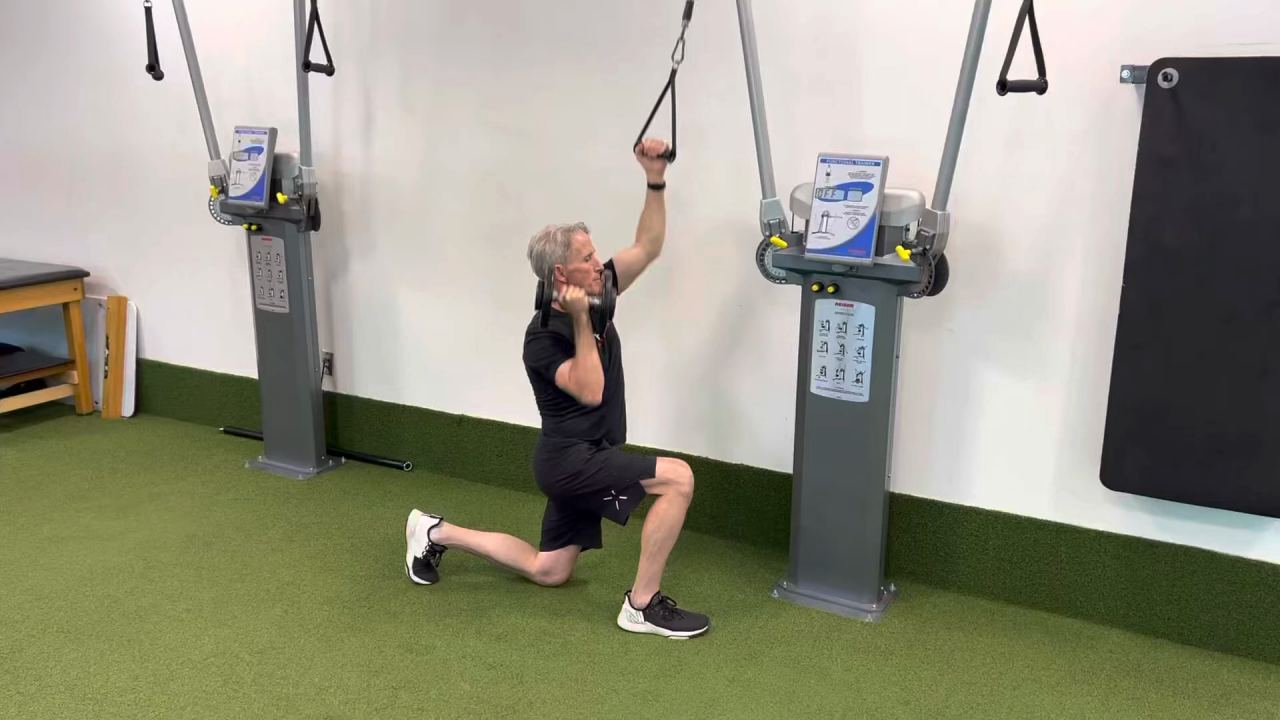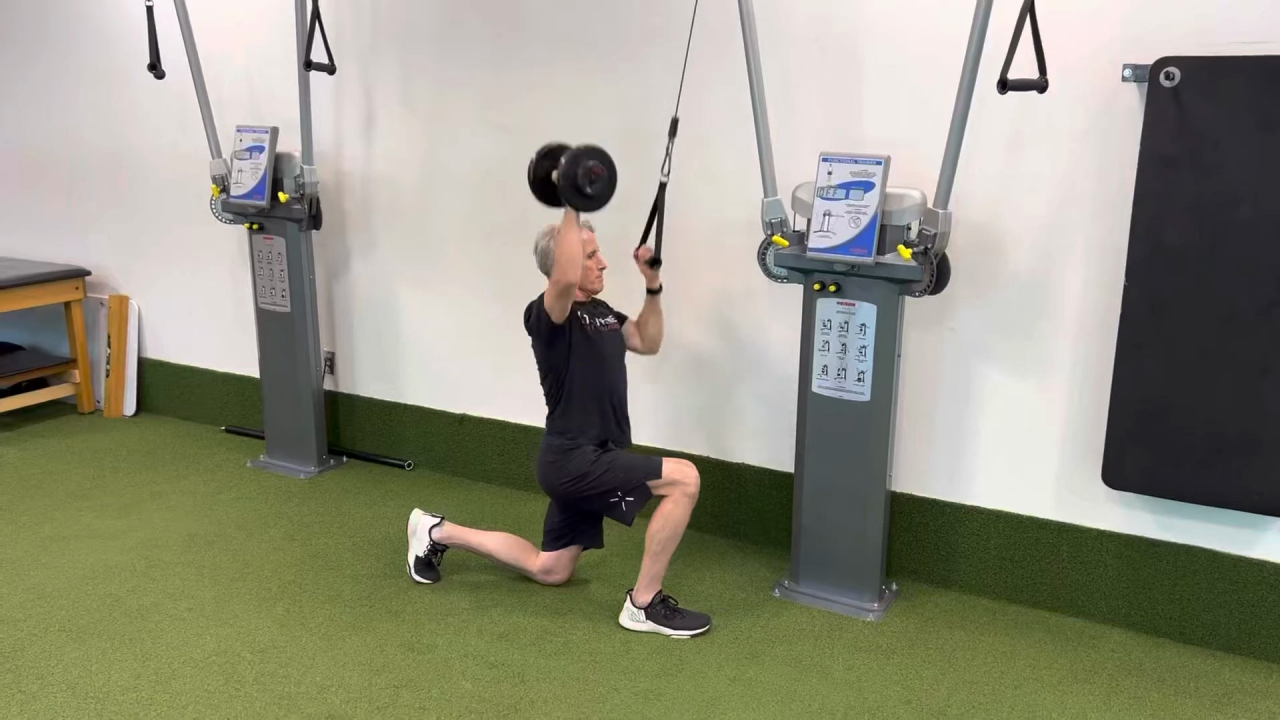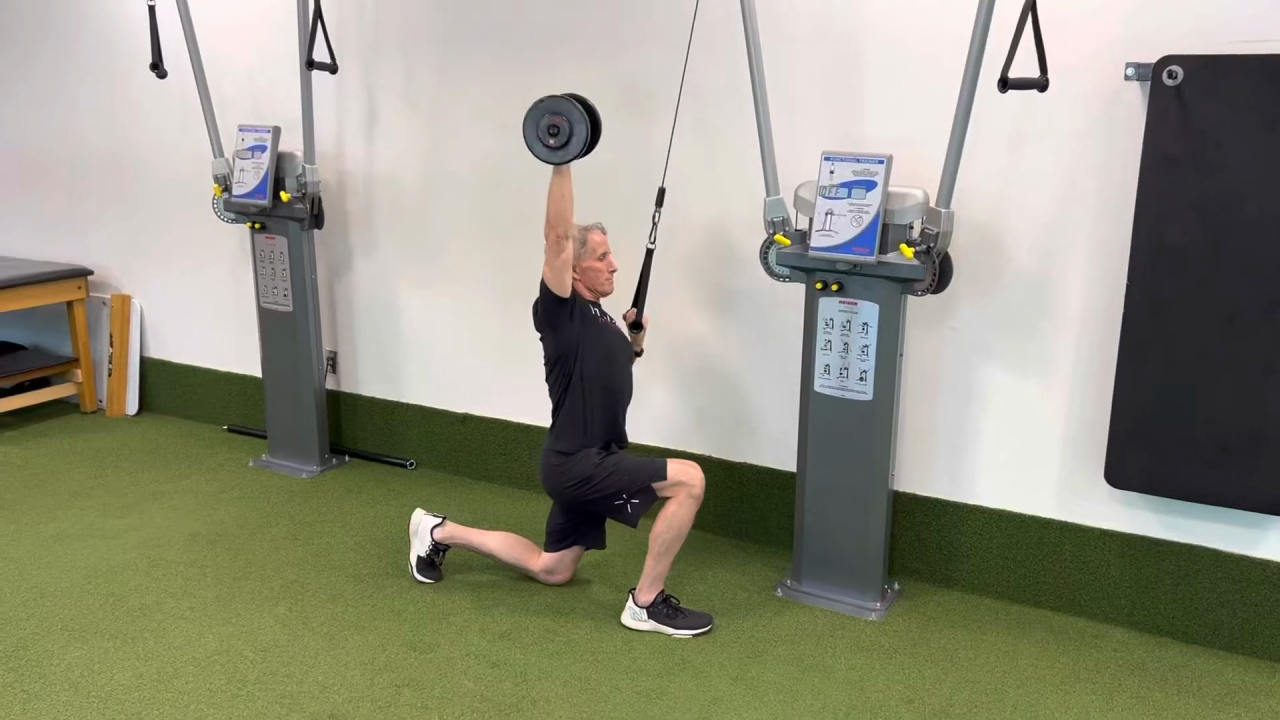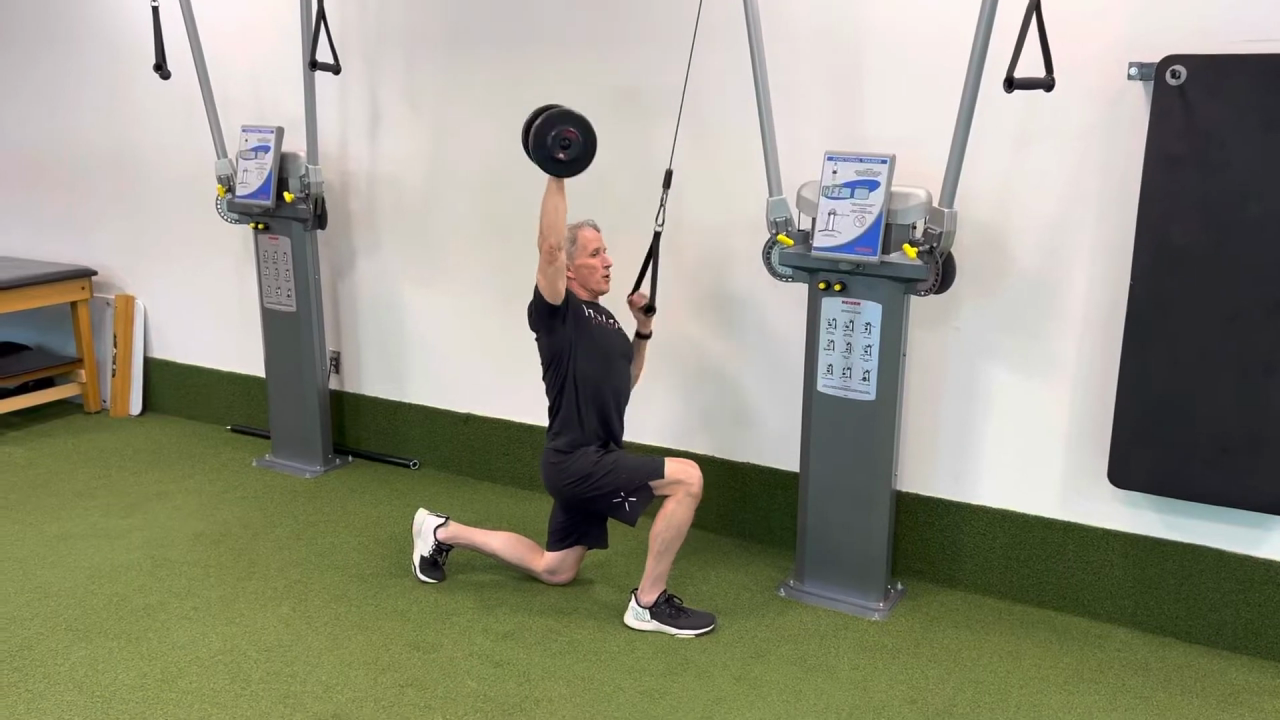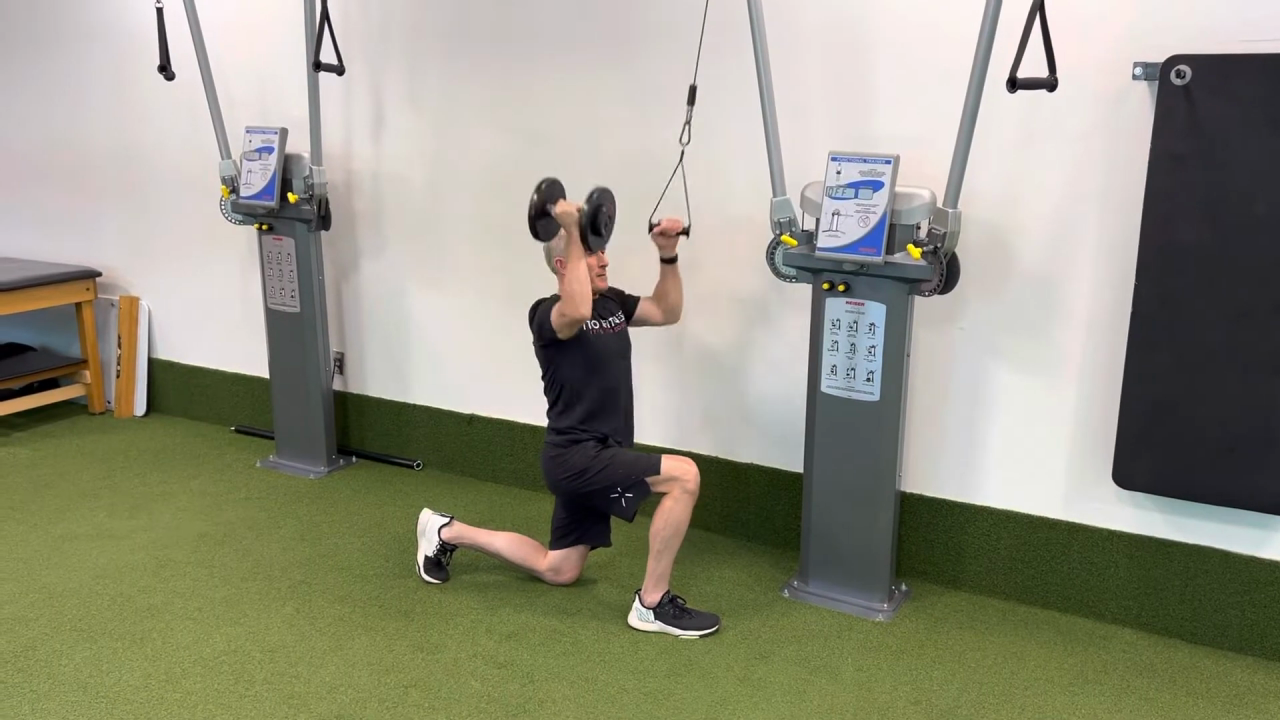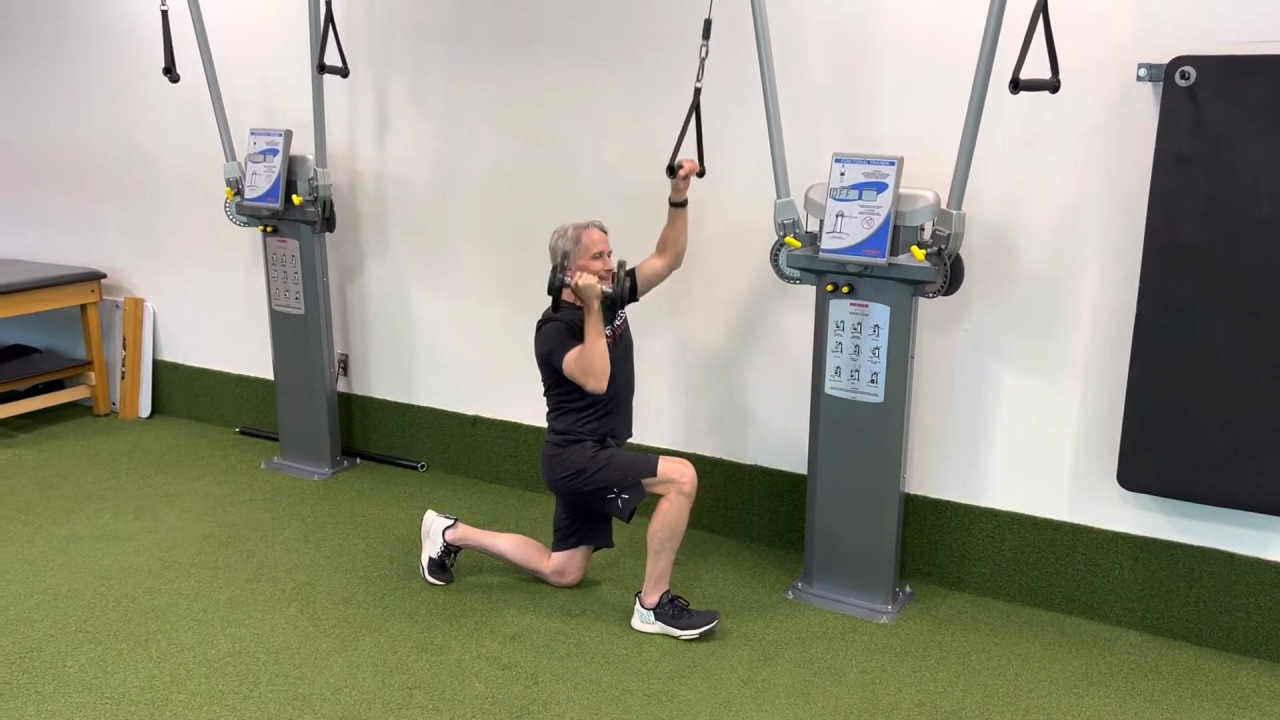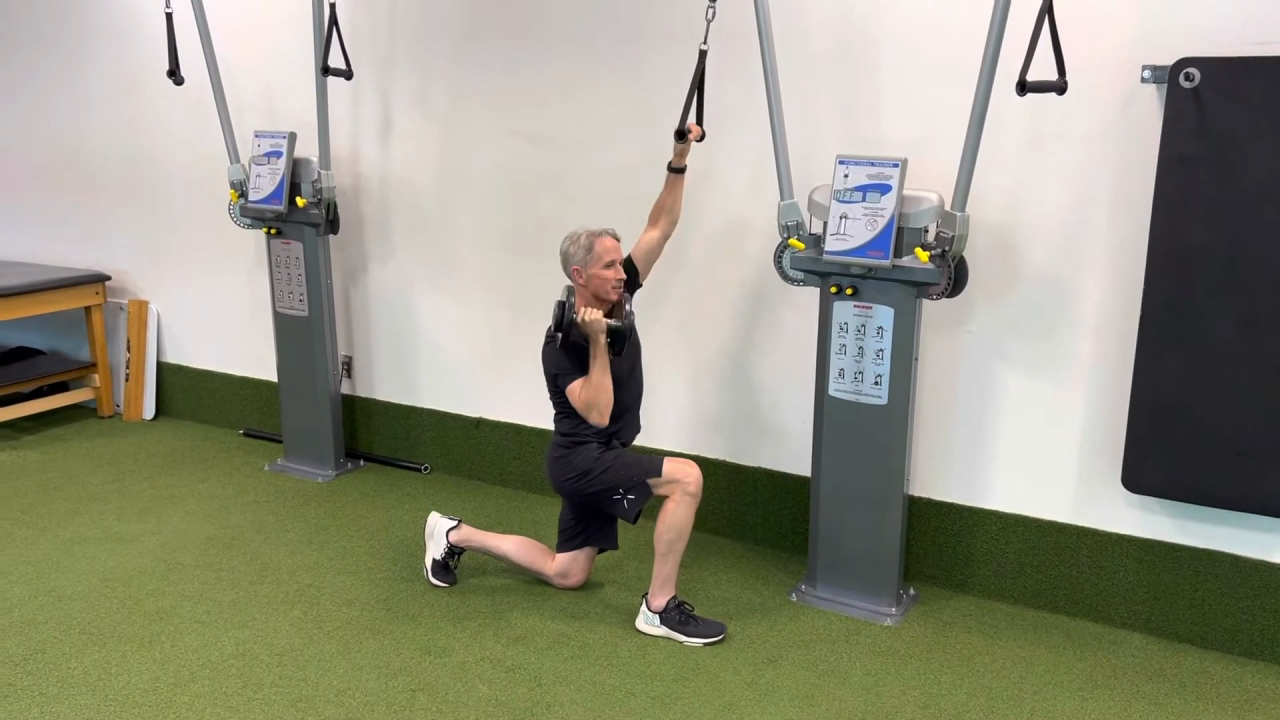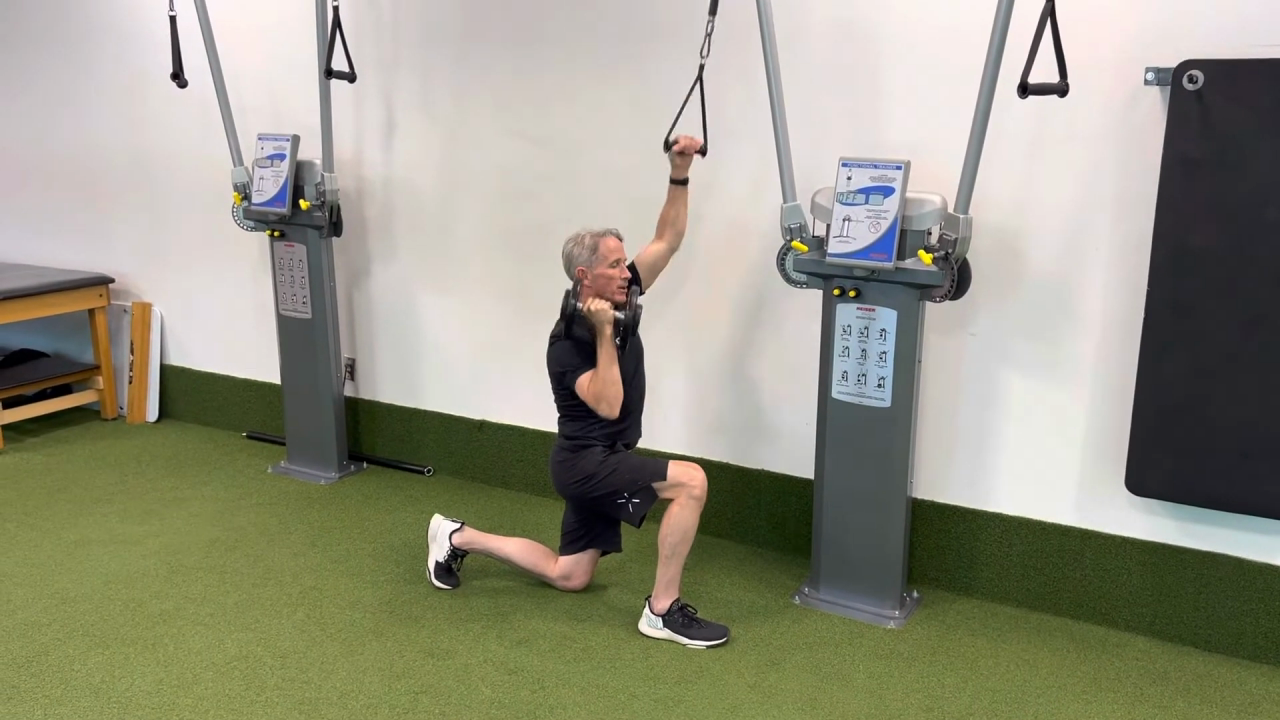
dt=0.4s
person 1, frame 1
left shoulder: (593, 291)
right shoulder: (545, 334)
left elbow: (649, 245)
right elbow: (591, 391)
left wrist: (654, 178)
right wrist: (581, 320)
left hip: (582, 459)
right hip: (571, 460)
left knee: (548, 570)
right knee: (678, 479)
left ankle: (435, 533)
right ankle: (643, 605)
person 1, frame 2
left shoulder: (598, 312)
right shoulder: (545, 315)
left elbow: (649, 342)
right elbow: (565, 279)
left wrist: (651, 281)
right wrist: (570, 204)
left hip: (587, 459)
right hip: (576, 460)
left knee: (550, 568)
right knee: (684, 478)
left ankle: (437, 533)
right ankle: (645, 604)
person 1, frame 3
left shoulder: (596, 318)
right shoulder: (560, 309)
right elbow: (557, 235)
left wrist: (635, 344)
right wrist: (561, 161)
left hip: (588, 462)
right hip: (577, 464)
left knee: (550, 569)
right knee: (690, 480)
left ankle: (439, 532)
right ankle: (647, 603)
person 1, frame 4
left shoulder: (599, 315)
right shoulder: (554, 310)
left elbow: (625, 375)
right elbow: (550, 248)
left wrist: (643, 329)
right wrist: (556, 174)
left hip: (588, 459)
right hip: (577, 460)
left knee: (554, 569)
right knee: (686, 479)
left ankle: (442, 533)
right ankle: (649, 603)
person 1, frame 5
left shoulder: (609, 301)
right shoulder: (547, 313)
left elbow: (669, 312)
right elbow: (577, 315)
left wrist: (668, 254)
right wrist: (571, 239)
left hip: (594, 455)
right hip: (577, 455)
left knee: (558, 569)
right knee: (684, 475)
left ankle: (446, 533)
right ankle: (653, 604)
person 1, frame 6
left shoulder: (614, 293)
right shoulder: (556, 328)
left elbow: (669, 258)
right elbow: (597, 380)
left wrist: (678, 196)
right wrist: (591, 312)
left hip: (594, 455)
right hip: (576, 456)
left knee: (562, 572)
right knee: (680, 477)
left ankle: (450, 534)
right ankle: (654, 604)
person 1, frame 7
left shoulder: (615, 298)
right shoulder: (563, 343)
left elbow: (660, 227)
right elbow: (597, 415)
left wrist: (678, 159)
right wrist: (597, 342)
left hip: (600, 459)
right hip: (581, 459)
left knee: (565, 573)
right knee: (686, 478)
left ankle: (454, 535)
right ankle: (660, 608)
person 1, frame 8
left shoulder: (619, 299)
right shoulder: (570, 341)
left elbow: (669, 239)
right elbow: (609, 405)
left wrist: (679, 174)
right wrist: (604, 327)
left hip: (600, 462)
right hip: (586, 462)
left knee: (569, 576)
right knee: (691, 481)
left ankle: (456, 537)
right ankle: (663, 611)
